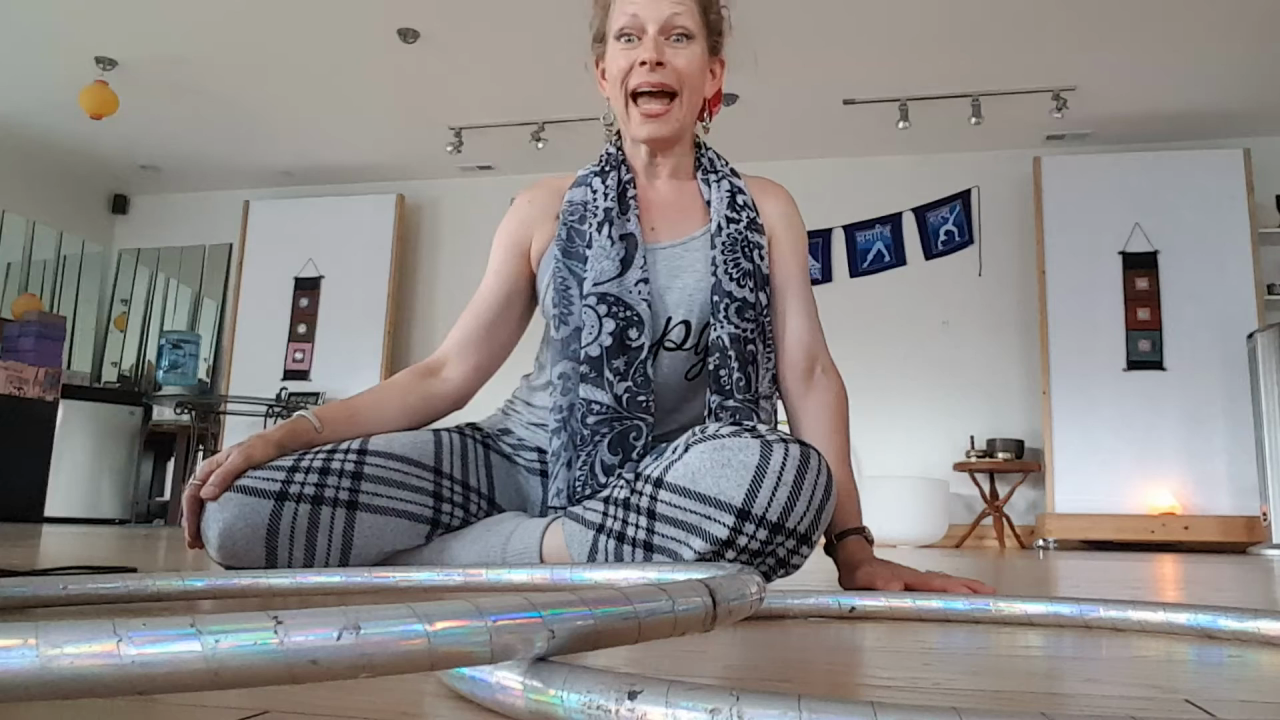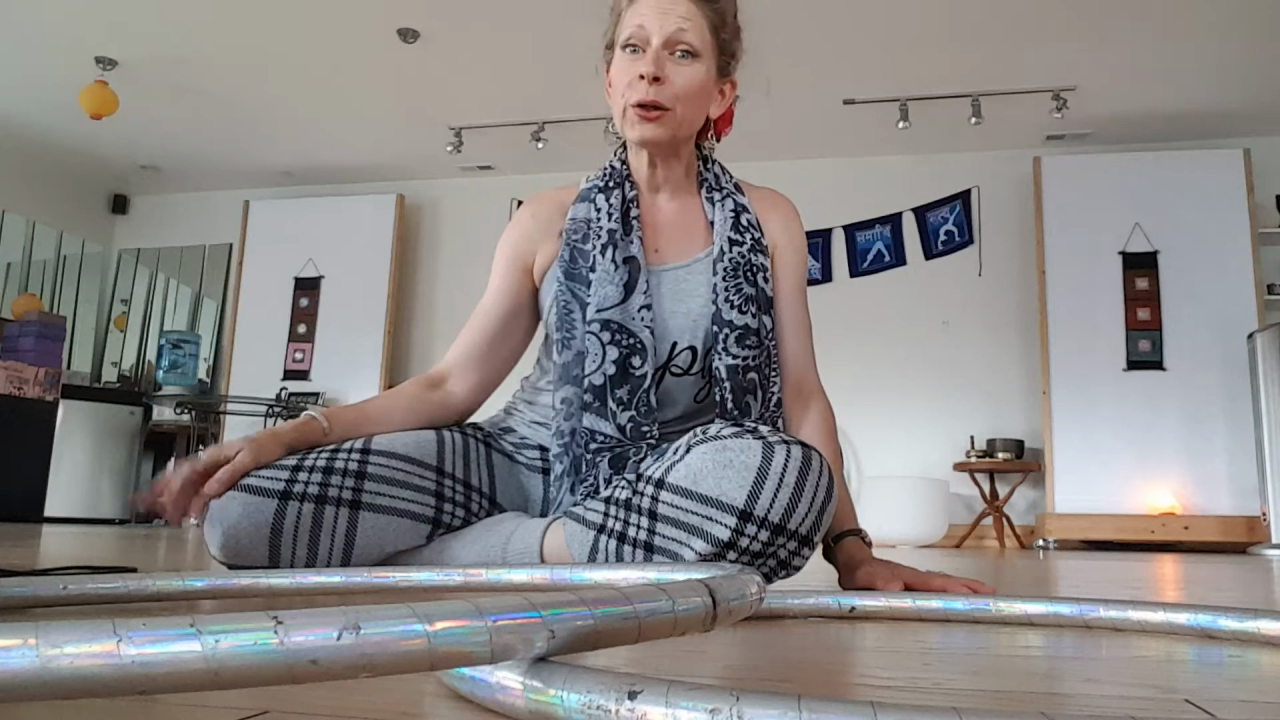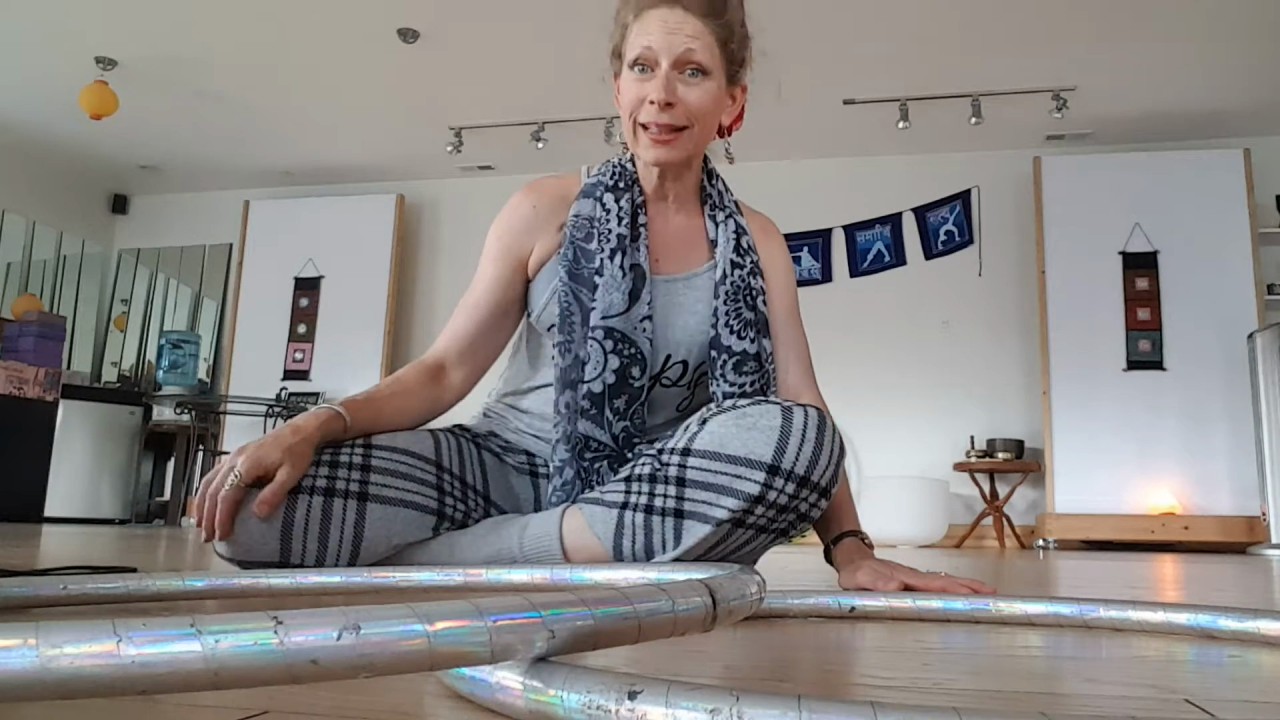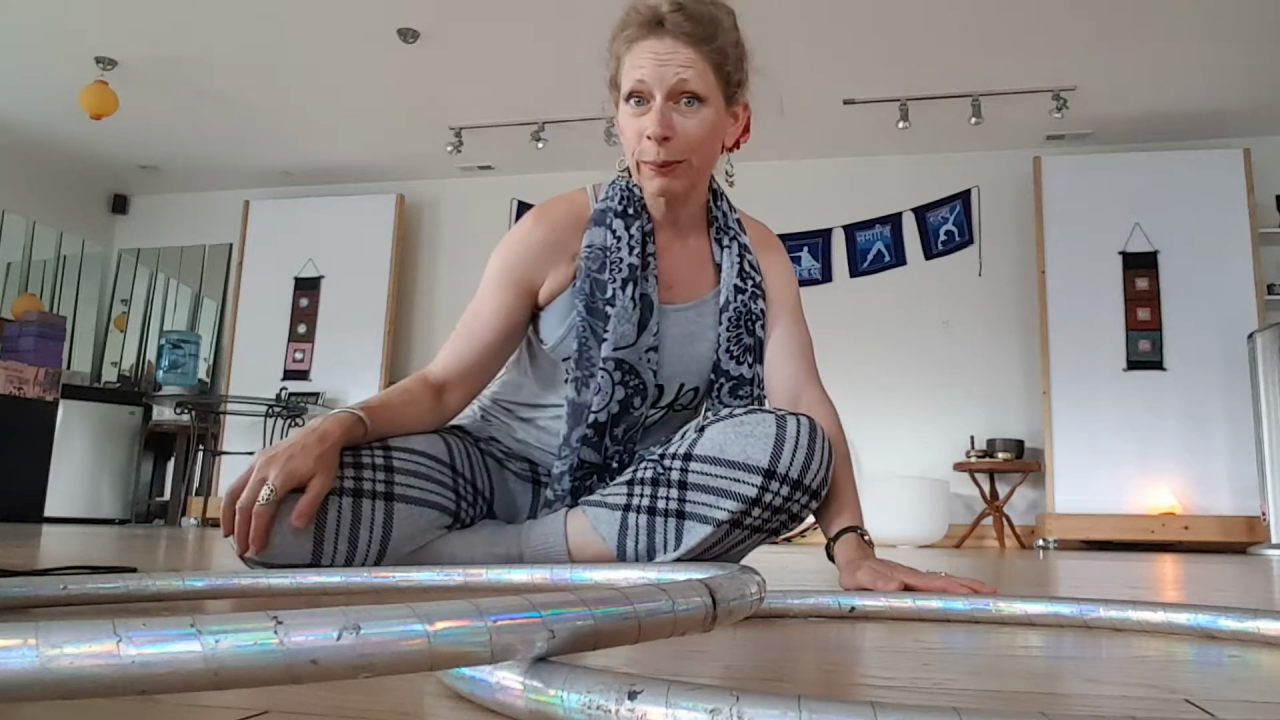
dt=0.5s
person 1, frame 1
left shoulder: (763, 209)
right shoulder: (545, 209)
left elbow: (808, 375)
right elbow: (448, 372)
left wrist: (852, 545)
right wrist: (289, 435)
left hip: (668, 490)
right hip: (531, 463)
left knee: (783, 477)
right knee: (238, 515)
left ankle: (425, 567)
person 1, frame 2
left shoulder: (767, 221)
right shoulder: (548, 223)
left elbow: (798, 398)
right elbow: (452, 383)
left wrist: (850, 549)
right wrist: (286, 437)
left hip: (664, 498)
right hip: (528, 464)
left knee: (783, 476)
right knee: (245, 514)
left ankle: (432, 566)
person 1, frame 3
left shoulder: (755, 241)
right shoulder: (546, 210)
left elbow: (802, 407)
right elbow: (444, 370)
left wrist: (851, 551)
right wrist: (316, 425)
left hip: (644, 492)
right hip: (511, 466)
left knee: (791, 439)
right knee: (258, 509)
left ankle: (454, 564)
person 1, frame 4
left shoulder: (758, 254)
right shoulder: (555, 232)
left elbow: (802, 402)
right elbow: (443, 384)
left wrist: (851, 548)
right wrist: (335, 429)
left hip: (641, 496)
right hip: (504, 468)
left knee: (787, 445)
right knee: (285, 516)
left ankle: (466, 558)
